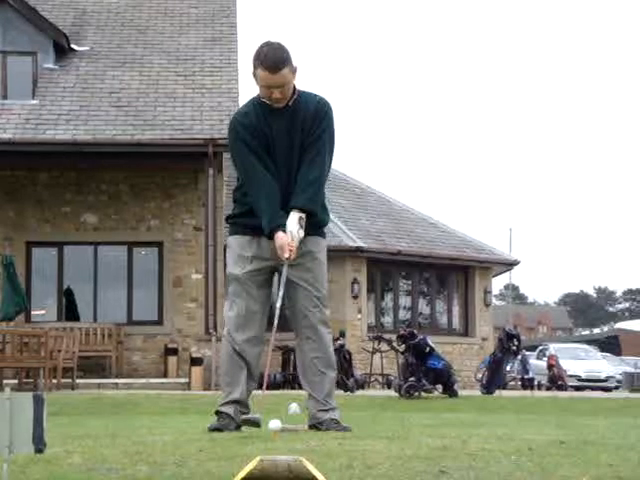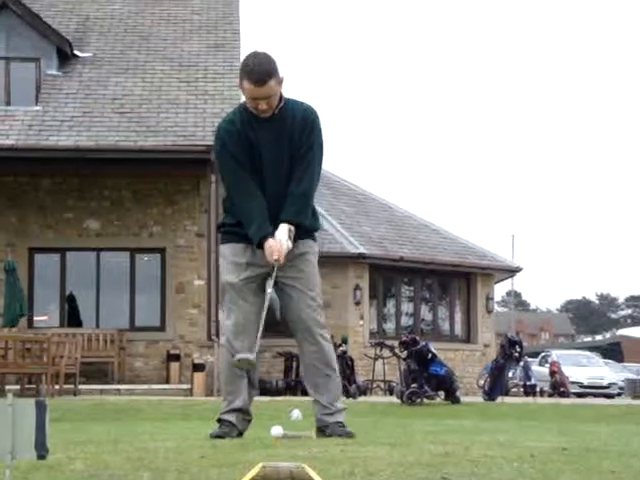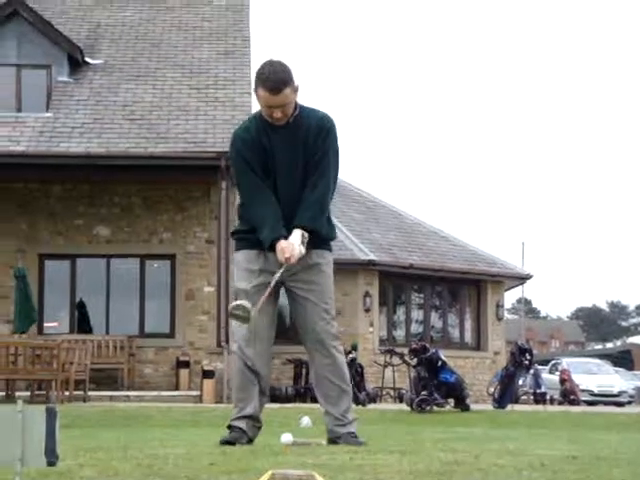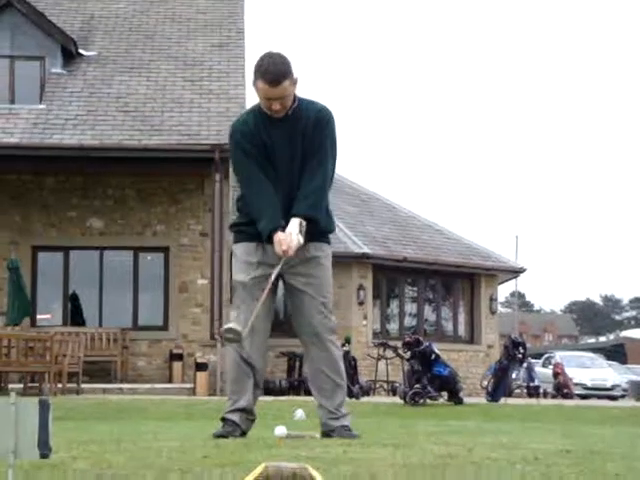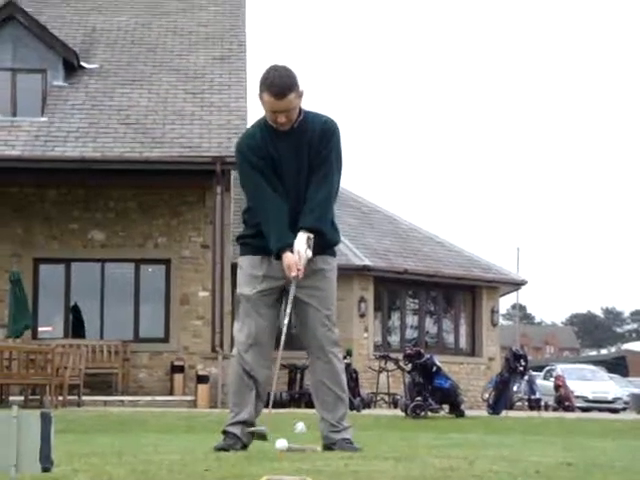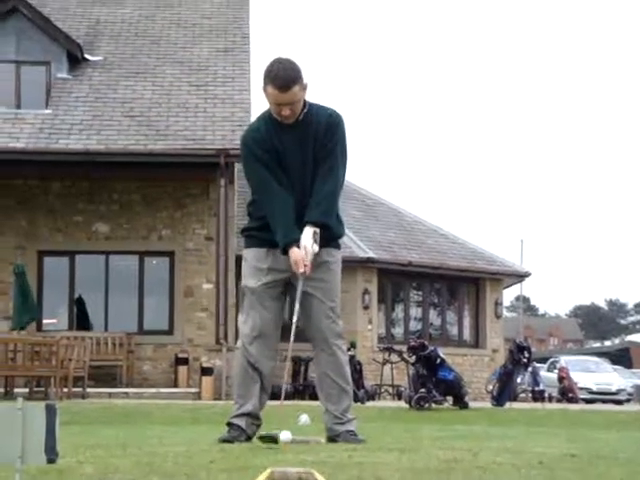
dt=0.2s
person 1, frame 1
left shoulder: (318, 110)
right shoulder: (243, 121)
left elbow: (315, 171)
right elbow: (257, 180)
left wrist: (297, 217)
right wrist: (276, 230)
left hip: (306, 230)
right hip: (251, 232)
left knee: (313, 323)
right knee: (241, 323)
left ankle: (323, 412)
right ankle: (232, 409)
person 1, frame 2
left shoulder: (305, 118)
right shoulder: (229, 130)
left elbow: (305, 180)
right elbow: (242, 190)
left wrist: (286, 229)
right wrist: (265, 238)
left hip: (296, 238)
right hip: (243, 240)
left knee: (312, 327)
right knee: (237, 332)
left ankle: (330, 416)
right ankle: (234, 415)
person 1, frame 3
left shoulder: (321, 126)
right shoulder: (245, 137)
left elbow: (321, 186)
right elbow: (255, 196)
left wrist: (300, 234)
right wrist: (277, 239)
left hip: (311, 245)
right hip: (258, 247)
left knee: (324, 337)
right knee: (250, 340)
left ankle: (341, 426)
right ankle: (245, 422)
person 1, frame 4
left shoulder: (319, 118)
right shoulder: (243, 130)
left elbow: (319, 176)
right elbow: (255, 186)
left wrist: (299, 223)
right wrist: (275, 231)
left hip: (310, 239)
right hip: (256, 239)
left knee: (321, 331)
right knee: (247, 330)
left ankle: (335, 419)
right ankle: (238, 415)
person 1, frame 5
left shoulder: (325, 130)
right shoulder: (250, 143)
left elbow: (324, 190)
right elbow: (265, 201)
left wrist: (304, 237)
right wrist: (284, 250)
left hip: (315, 251)
right hip: (262, 253)
left knee: (324, 343)
right knee: (250, 343)
left ankle: (336, 432)
right ankle: (239, 428)
person 1, frame 6
left shoulder: (329, 123)
right shoulder: (255, 136)
left elbow: (329, 183)
right elbow: (271, 195)
left wrist: (311, 231)
right wrist: (290, 244)
left hip: (320, 243)
right hip: (267, 245)
left knee: (329, 335)
right knee: (254, 335)
left ankle: (341, 423)
right ankle: (244, 420)
